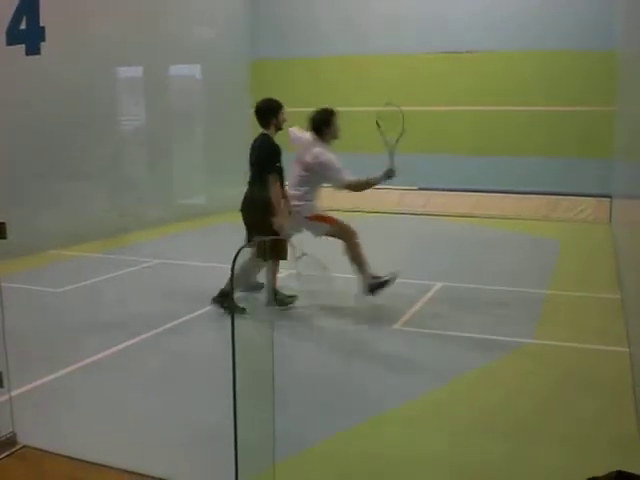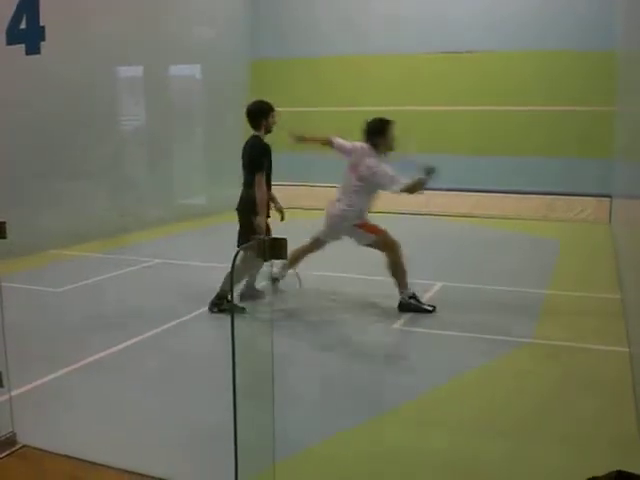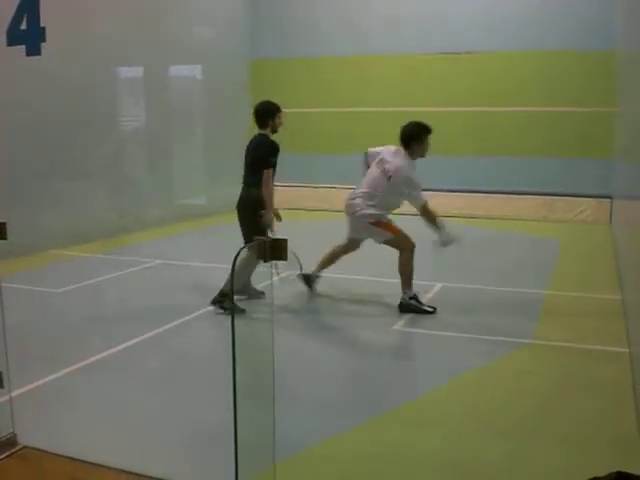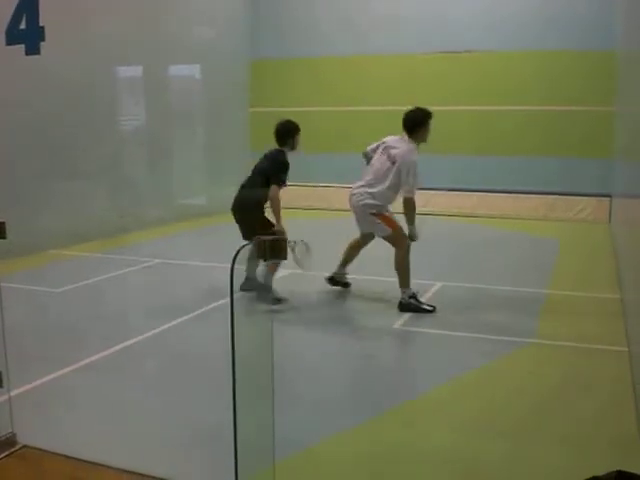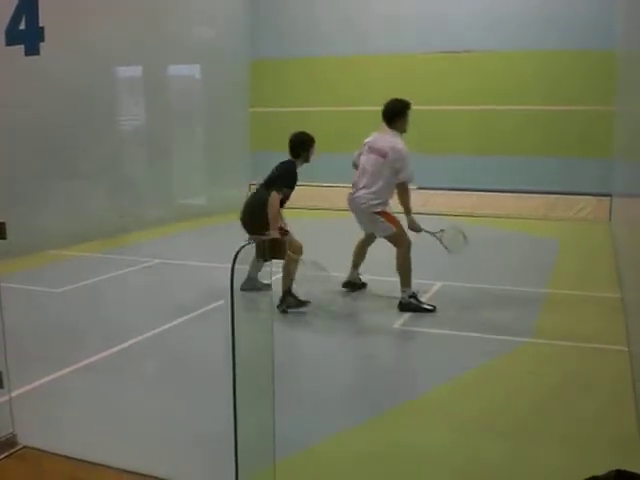
dt=0.2s
person 1, frame 1
left shoulder: (259, 142)
right shoulder: (271, 147)
right elbow: (272, 184)
left wrist: (285, 197)
right wrist: (278, 215)
left hip: (253, 204)
right hip: (259, 207)
left knee: (274, 251)
right knee: (263, 255)
left ankle: (273, 293)
right ankle: (225, 294)
person 1, frame 2
left shoulder: (252, 144)
right shoulder: (261, 147)
right elbow: (259, 184)
left wrist: (275, 202)
right wrist: (260, 215)
left hip: (251, 206)
right hip: (253, 208)
right knee: (251, 255)
left ankle: (249, 288)
right ankle: (220, 299)
person 1, frame 3
left shoulder: (255, 143)
right shoulder: (270, 145)
right elbow: (267, 180)
left wrist: (270, 207)
right wrist: (268, 210)
left hip: (248, 202)
right hip: (254, 205)
left knee: (259, 249)
right knee: (255, 252)
left ankle: (244, 285)
right ankle: (224, 295)
person 1, frame 4
left shoulder: (270, 156)
right shoulder: (281, 162)
right elbow: (273, 193)
right wrist: (278, 223)
left hip: (240, 203)
right hip: (249, 206)
left knee: (259, 242)
right knee: (278, 244)
left ankle: (250, 280)
right ankle: (266, 288)
person 1, frame 5
left shoulder: (284, 166)
right shoulder: (289, 172)
right elbow: (273, 200)
left wrist: (281, 223)
right wrist: (274, 230)
left hip: (251, 212)
right hip: (257, 214)
left knee: (267, 246)
right knee: (294, 249)
left ankle: (251, 280)
right ankle: (287, 297)
person 2, frame 1
left shoulder: (304, 139)
right shoulder: (325, 159)
left elbow: (291, 130)
right elbow: (353, 186)
right wrist: (381, 178)
left hip: (290, 205)
right hip: (302, 209)
right knee: (350, 235)
right ankle: (370, 281)
person 2, frame 2
left shoulder: (360, 149)
right shoulder: (378, 169)
left elbow: (328, 141)
right elbow: (408, 189)
left wrist: (303, 138)
right wrist: (425, 178)
left hip: (337, 213)
right hip: (351, 218)
left knee: (314, 245)
right knee: (392, 247)
left ankle: (277, 275)
right ankle: (406, 298)
person 2, frame 3
left shoulder: (387, 152)
right shoulder: (404, 172)
left elbow: (368, 155)
right elbow: (423, 209)
right wrist: (442, 233)
left hip: (354, 203)
right hip: (367, 215)
left knee: (351, 245)
right knee: (407, 246)
left ankle: (312, 274)
right ankle: (407, 298)
person 2, frame 4
left shoulder: (390, 141)
right shoulder: (409, 157)
left elbow: (366, 154)
right elbow: (408, 198)
right wrist: (411, 229)
left hip: (358, 196)
right hip: (369, 204)
left knee: (365, 238)
right knee: (402, 244)
left ankle: (338, 275)
right ankle: (407, 298)
person 2, frame 5
left shoulder: (373, 138)
right shoulder: (398, 148)
left elbow: (356, 164)
right elbow: (401, 186)
right wrist: (409, 217)
left hip: (356, 198)
right hip: (372, 204)
left knee: (369, 236)
right knee: (403, 244)
left ankle: (352, 278)
right ankle: (407, 298)
